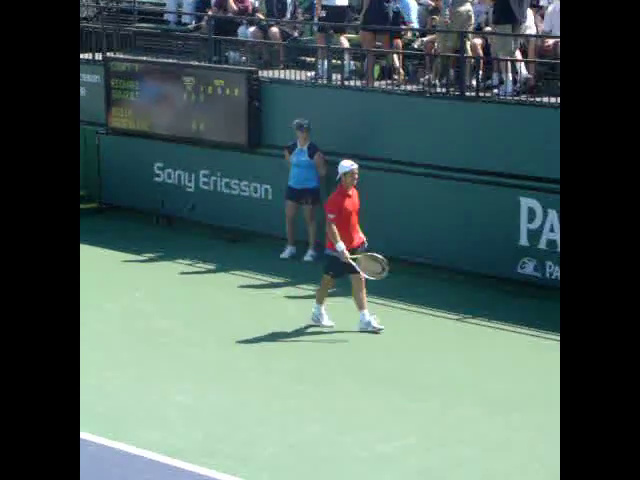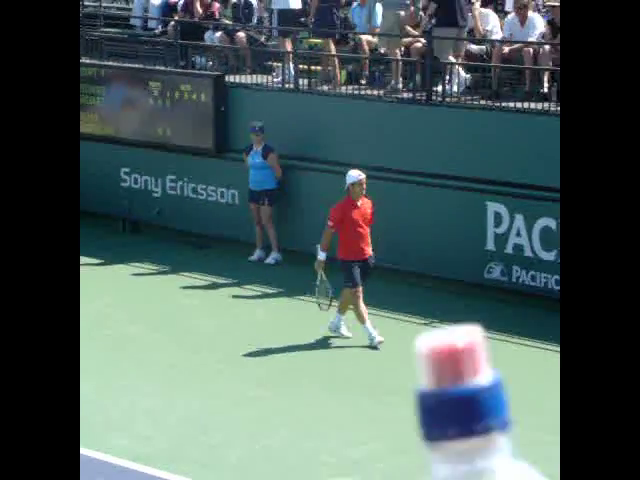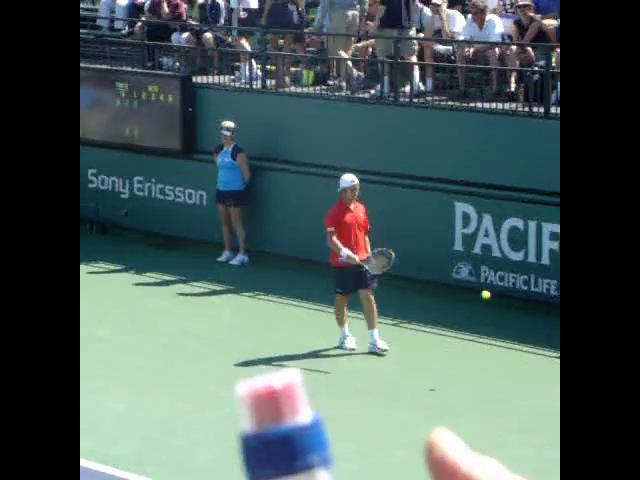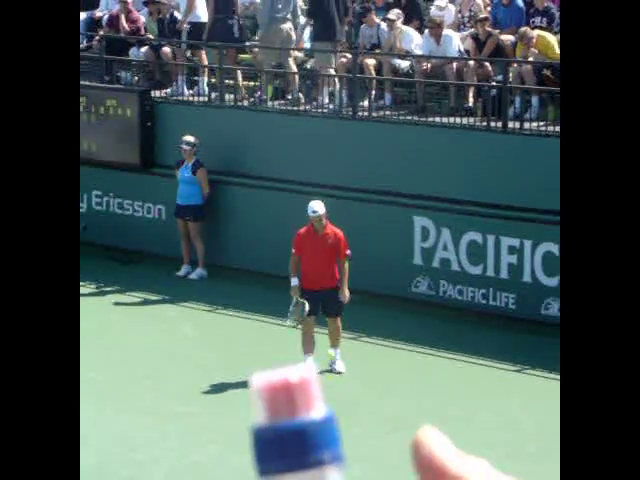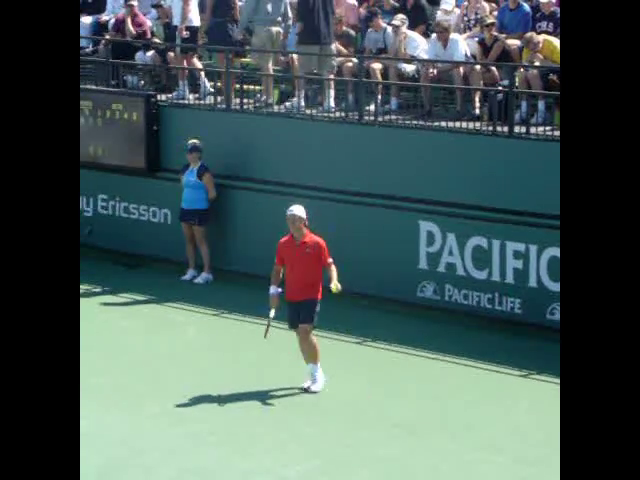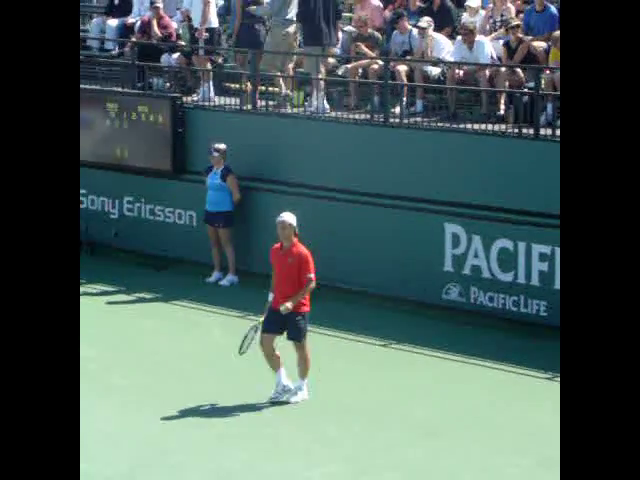
dt=0.5s
person 1, frame 1
left shoulder: (354, 193)
right shoulder: (335, 198)
right elbow: (330, 226)
left wrist: (361, 236)
right wrist: (341, 248)
left hip: (356, 245)
right hip: (339, 249)
left knee: (359, 281)
right knee: (328, 281)
left ankle: (365, 320)
right ankle: (318, 313)
person 1, frame 2
left shoulder: (368, 204)
right shoulder: (340, 208)
right elbow: (328, 232)
left wrist: (369, 247)
right wrist: (321, 256)
left hip: (365, 256)
right hip: (349, 258)
left knee: (349, 291)
right knee: (357, 294)
left ankle: (337, 323)
right ankle: (370, 333)
person 1, frame 3
left shoulder: (361, 209)
right shoulder: (335, 212)
right elbow: (331, 239)
left wrist: (369, 253)
right wrist: (346, 253)
left hip: (362, 261)
right hip: (342, 264)
left knee: (368, 297)
right knee: (341, 299)
left ankle: (375, 340)
right ankle: (345, 336)
person 1, frame 4
left shoulder: (337, 235)
right shoulder: (301, 235)
left elbow: (344, 261)
right elbow: (294, 260)
left wrist: (344, 287)
right wrist: (294, 283)
left hip: (331, 286)
right hip: (308, 288)
left knee: (334, 322)
right knee: (307, 325)
left ankle: (335, 358)
person 1, frame 5
left shoulder: (317, 243)
right shoulder: (282, 244)
left elbow: (330, 265)
right elbow: (278, 269)
left wrist: (334, 281)
right wrist: (273, 290)
left hip: (311, 297)
right hip: (292, 298)
left knee: (306, 333)
right knee: (302, 336)
left ankle: (317, 375)
right ankle: (316, 374)
person 1, frame 6
left shoulder: (302, 254)
right shoulder: (275, 250)
left elbow: (311, 283)
left wrist: (292, 302)
right wrist: (271, 298)
left hip: (297, 309)
right hip: (276, 307)
left knee: (300, 347)
right knee: (265, 343)
left ankle: (302, 388)
right ankle: (283, 383)
person 2, frame 1
left shoulder: (314, 151)
right shoulder: (290, 149)
left elbow: (322, 171)
left wrist: (312, 180)
left hip: (310, 189)
right hip: (293, 187)
left knee: (309, 220)
right knee: (289, 218)
left ankle: (311, 250)
right ankle: (290, 247)
person 2, frame 2
left shoulder: (268, 152)
right shoulder: (247, 151)
left elbow: (278, 173)
left wrist: (271, 183)
left hip: (267, 191)
right hip: (253, 190)
left knee: (266, 222)
right knee: (257, 222)
left ankle: (275, 253)
right ankle: (259, 251)
person 2, frame 3
left shoulder: (238, 152)
right shoulder: (218, 150)
left elbow: (246, 175)
left wrist: (240, 187)
left hip: (235, 192)
right hip: (221, 190)
left knee: (237, 223)
right knee: (225, 222)
left ankle: (242, 255)
right ankle: (227, 251)
person 2, frame 4
left shoulder: (198, 167)
right shoulder: (180, 165)
left elbow: (206, 190)
left wrist: (198, 202)
left hip: (194, 207)
right hip: (180, 204)
left knee: (195, 237)
right knee: (183, 237)
left ankle: (201, 269)
right ankle: (186, 266)
person 2, frame 5
left shoulder: (203, 171)
right shoulder: (185, 169)
left elbow: (212, 194)
left wrist: (203, 203)
left hip: (199, 211)
right hip: (185, 209)
left knee: (201, 241)
right knee: (189, 241)
left ankle: (207, 273)
right ankle: (191, 269)
person 2, frame 6
left shoulder: (227, 173)
right shoulder: (209, 171)
left elbow: (236, 196)
left wrist: (227, 206)
left hip: (223, 213)
right hip: (210, 211)
left knee: (226, 244)
right knee: (214, 243)
left ankle: (232, 275)
right ankle: (217, 272)
